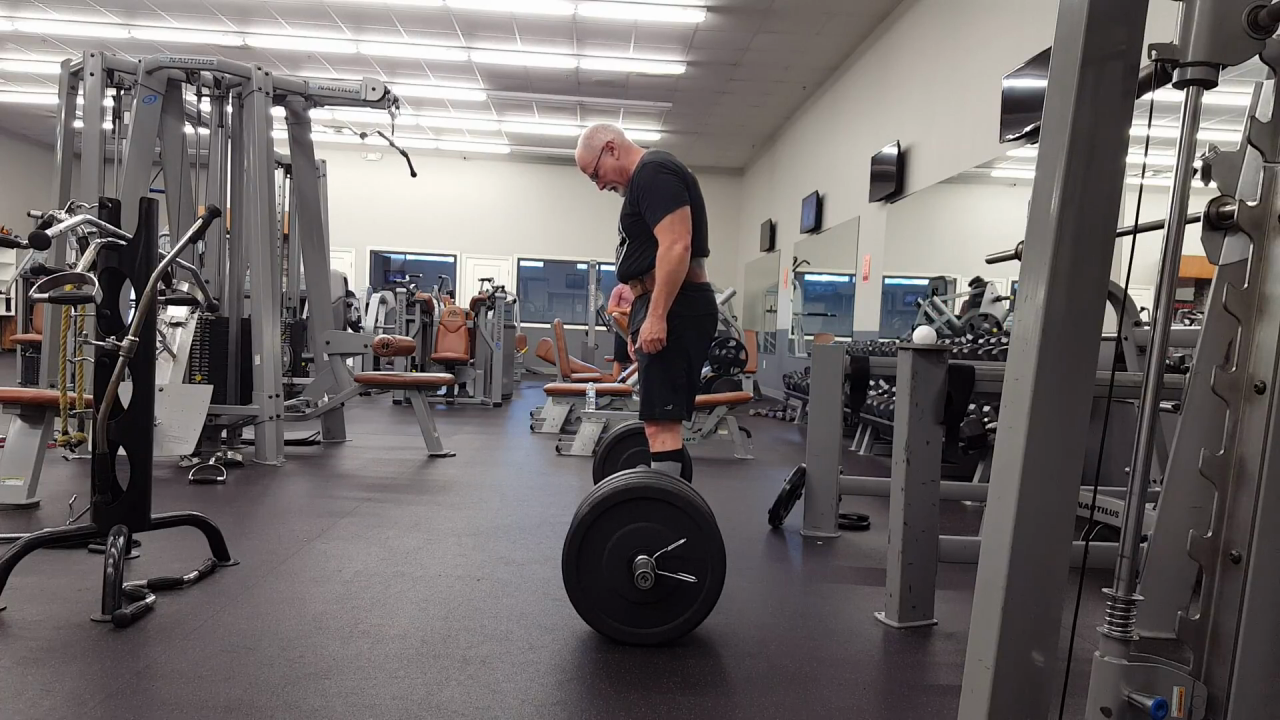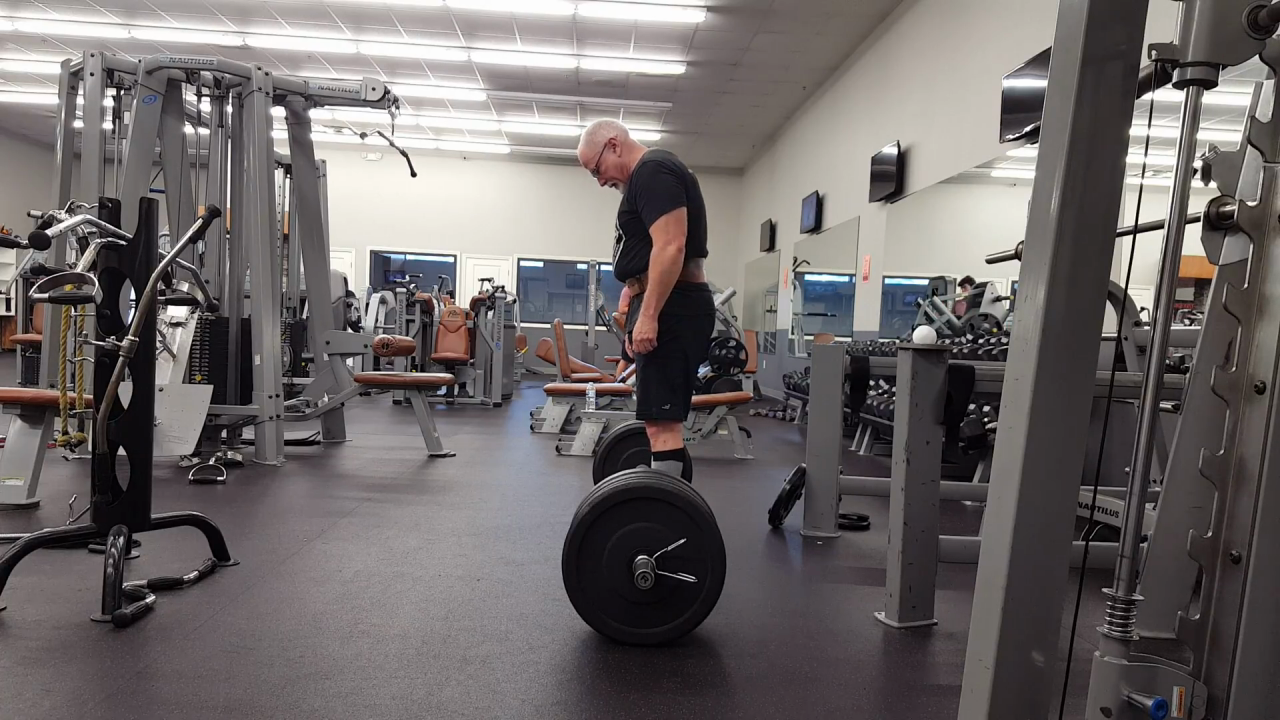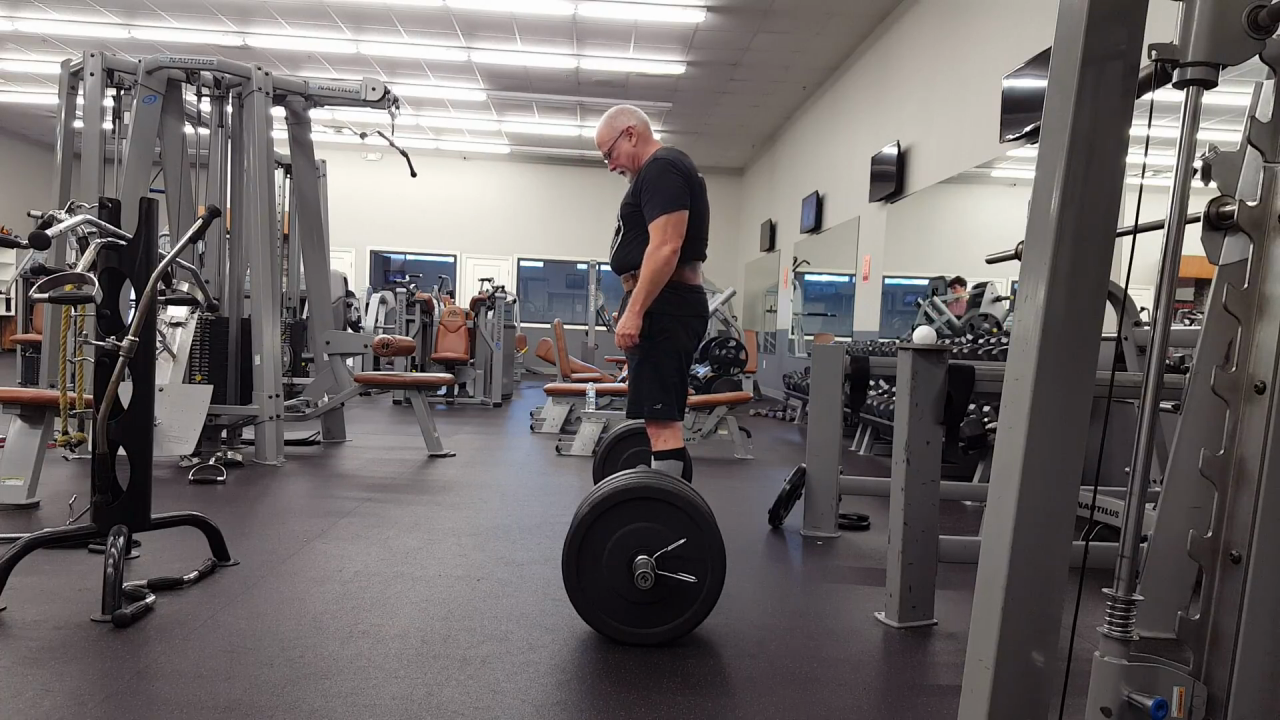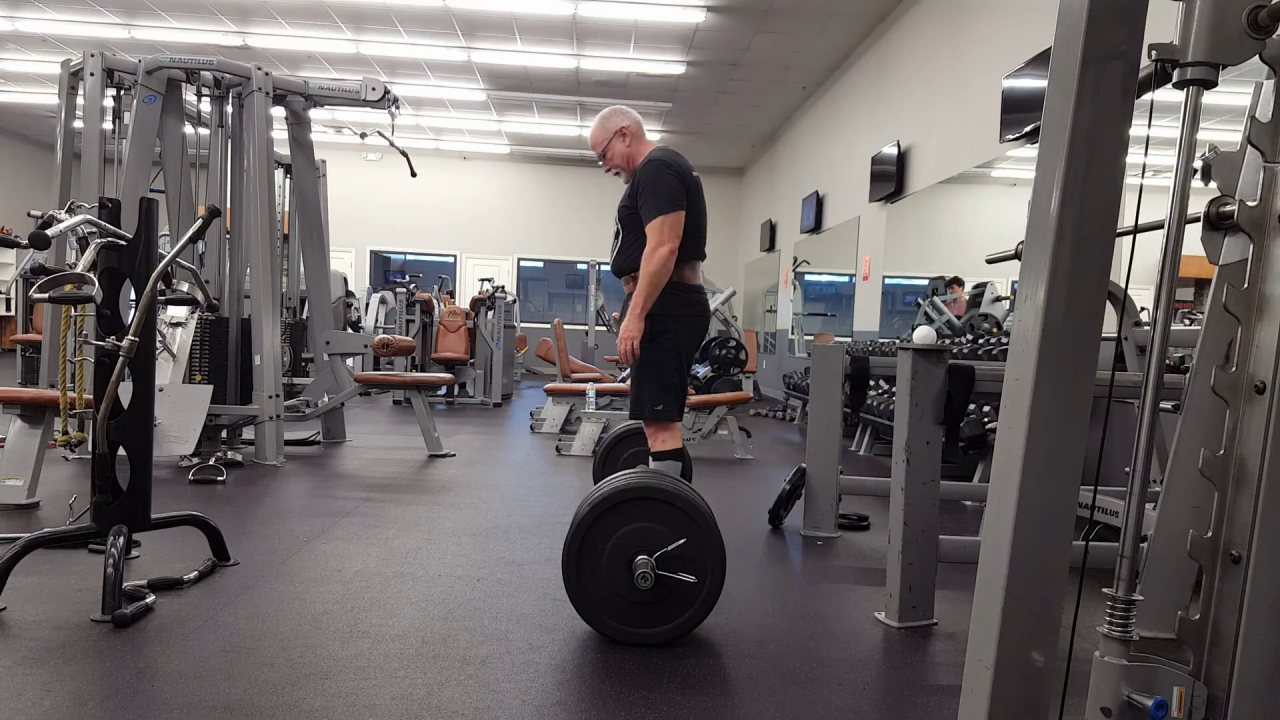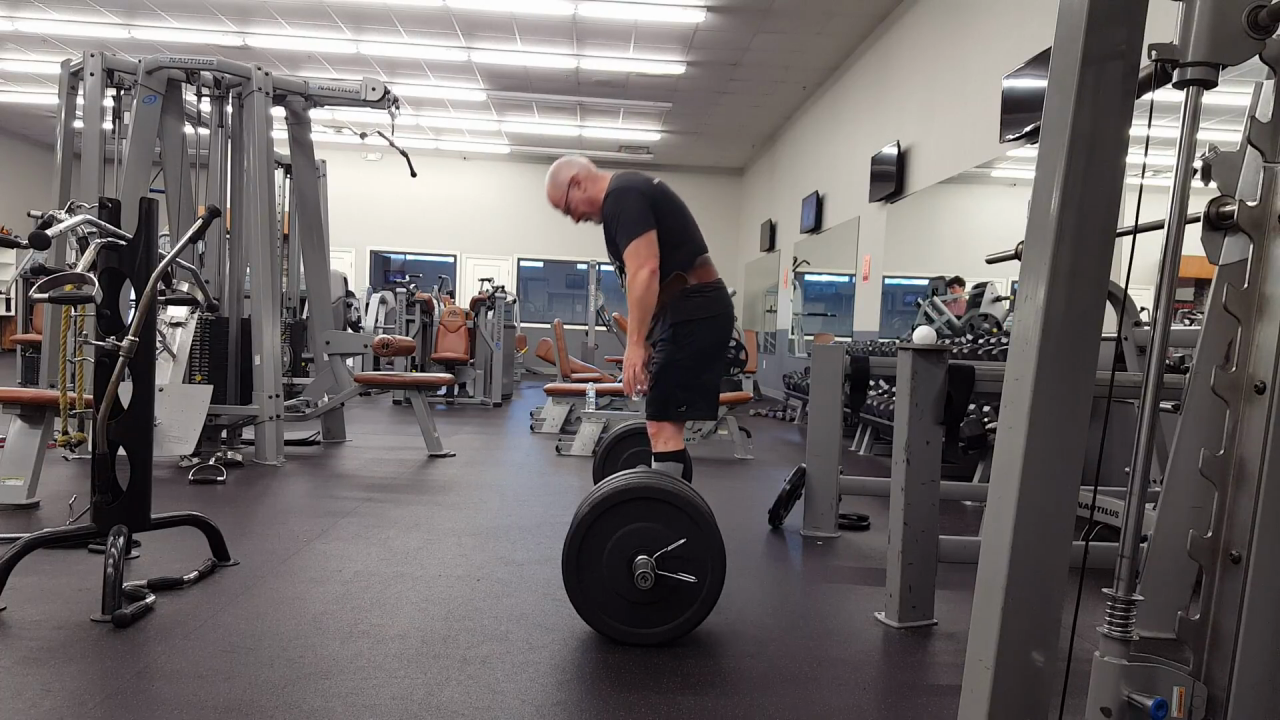
dt=0.4s
person 1, frame 1
left shoulder: (654, 173)
right shoulder: (648, 179)
left elbow: (676, 246)
left wrist: (656, 316)
right wrist: (646, 317)
left hip: (672, 311)
right hip: (667, 310)
left knee: (660, 422)
right knee: (659, 420)
person 1, frame 2
left shoulder: (653, 171)
right shoulder: (651, 175)
left elbow: (671, 246)
left wrist: (648, 316)
right wrist: (642, 315)
left hip: (671, 310)
right hip: (671, 309)
left knee: (660, 421)
right knee: (661, 420)
person 1, frame 3
left shoulder: (661, 169)
right shoulder: (662, 172)
left elbow: (666, 246)
left wrist: (634, 311)
right wrist: (639, 310)
left hip: (663, 308)
right hip: (667, 307)
left knee: (660, 420)
right knee: (661, 419)
person 1, frame 4
left shoulder: (657, 169)
right shoulder: (658, 172)
left elbow: (663, 248)
left wrist: (635, 316)
right wrist: (639, 314)
left hip: (665, 309)
right hip: (669, 308)
left knee: (659, 421)
right knee: (659, 420)
person 1, frame 5
left shoulder: (621, 198)
right shoulder: (628, 193)
left elbow: (645, 272)
left wrist: (635, 344)
right wrist: (642, 341)
left hip: (692, 313)
right hip: (692, 310)
left knee: (662, 422)
right knee: (663, 421)
